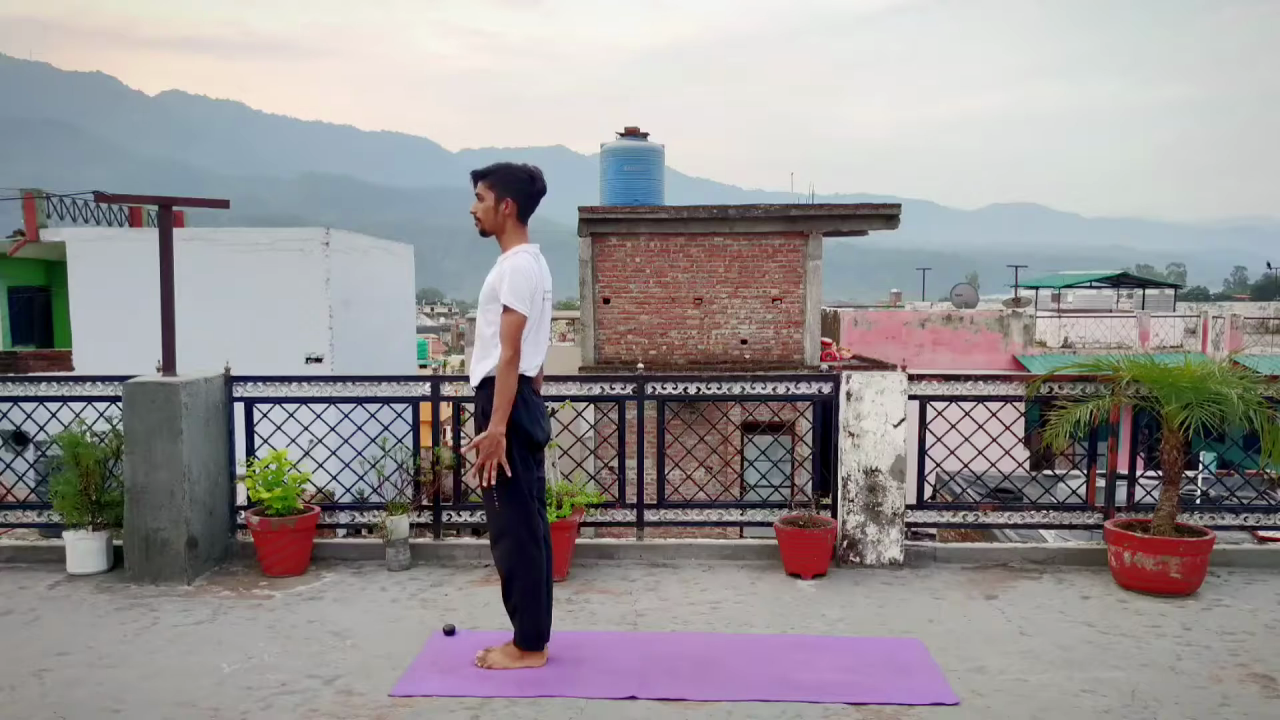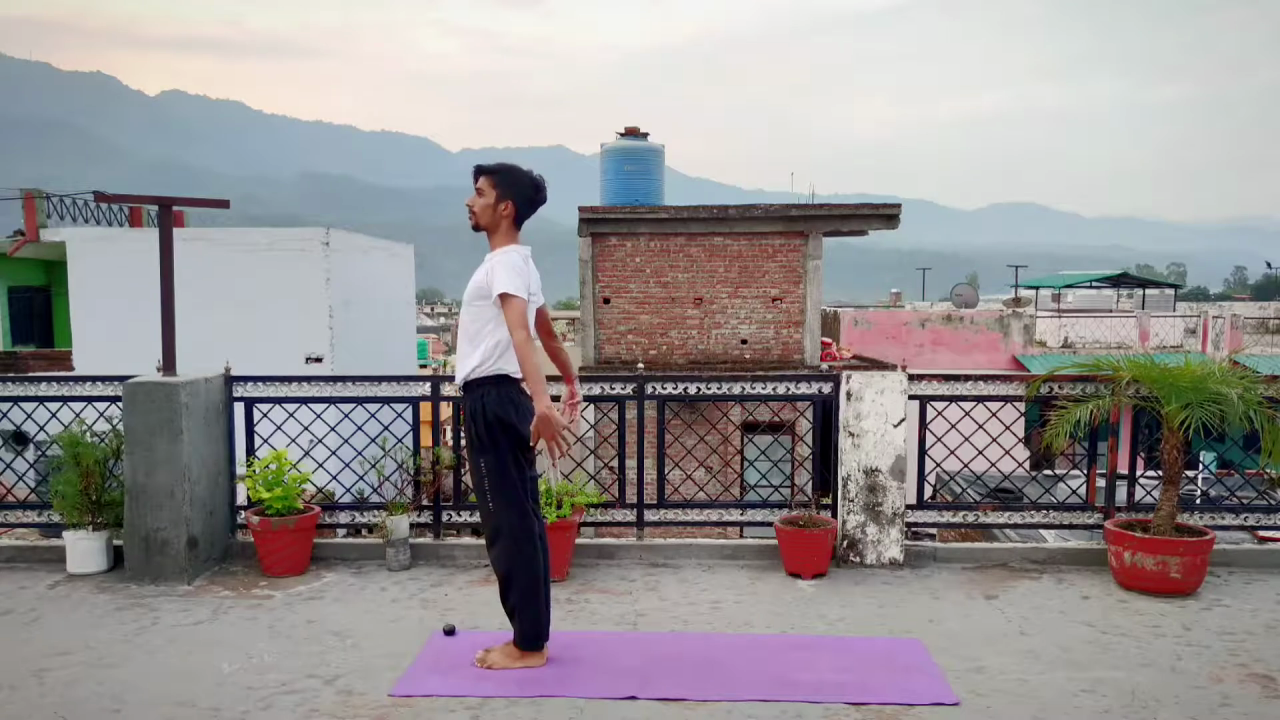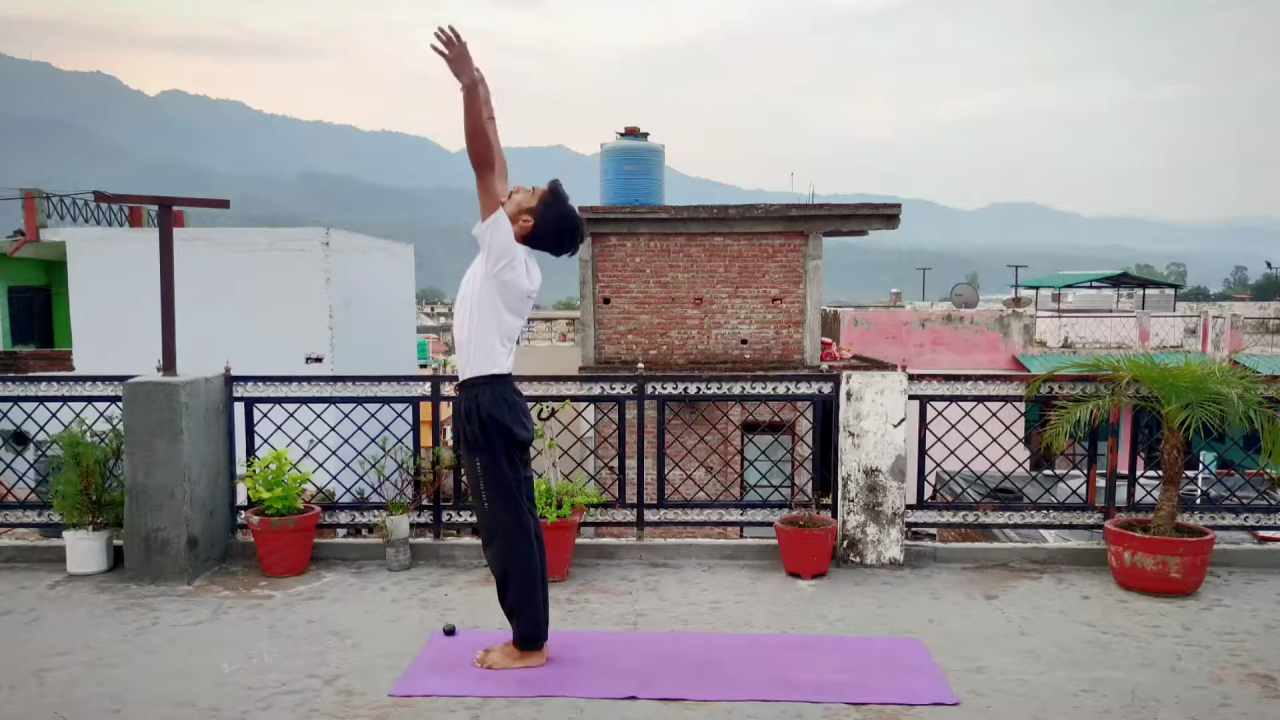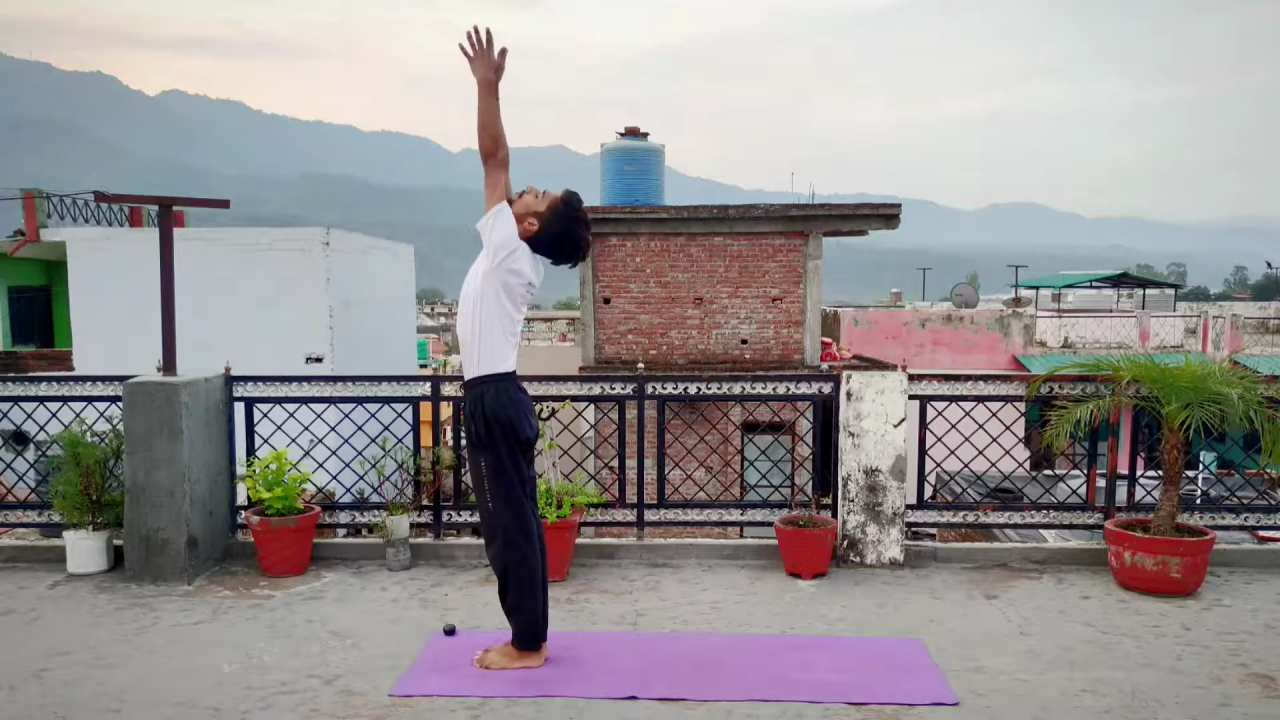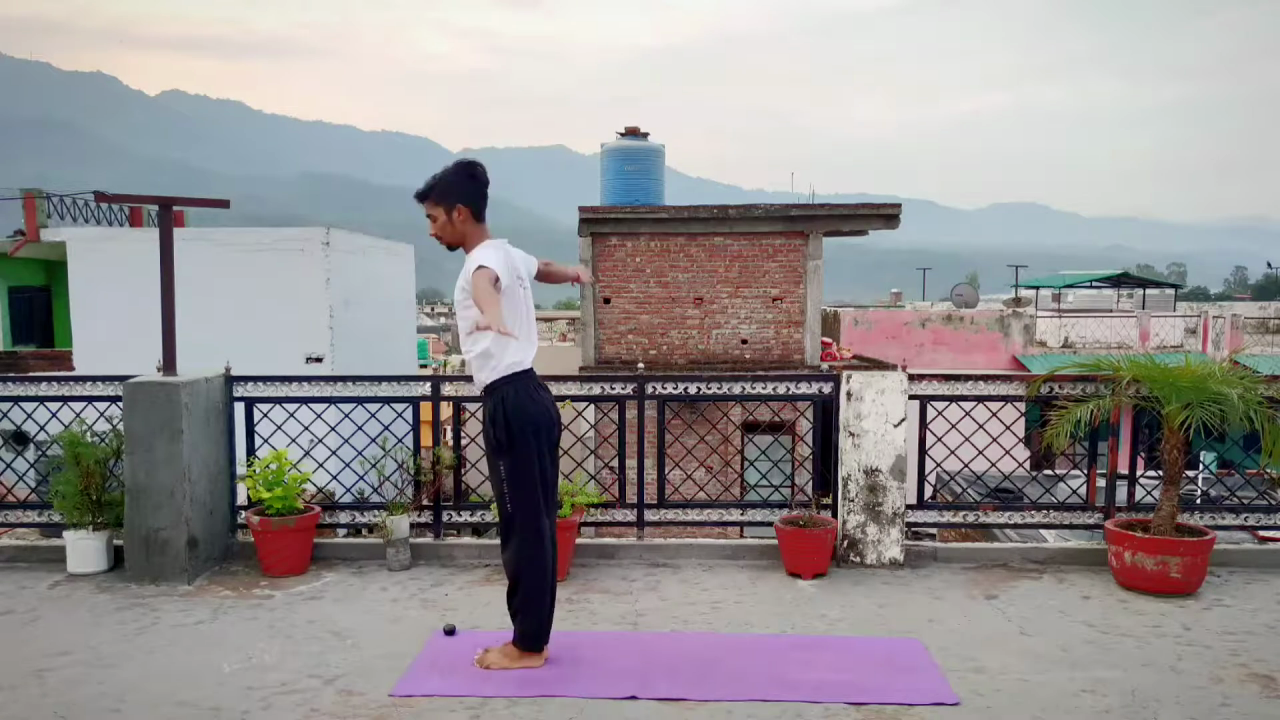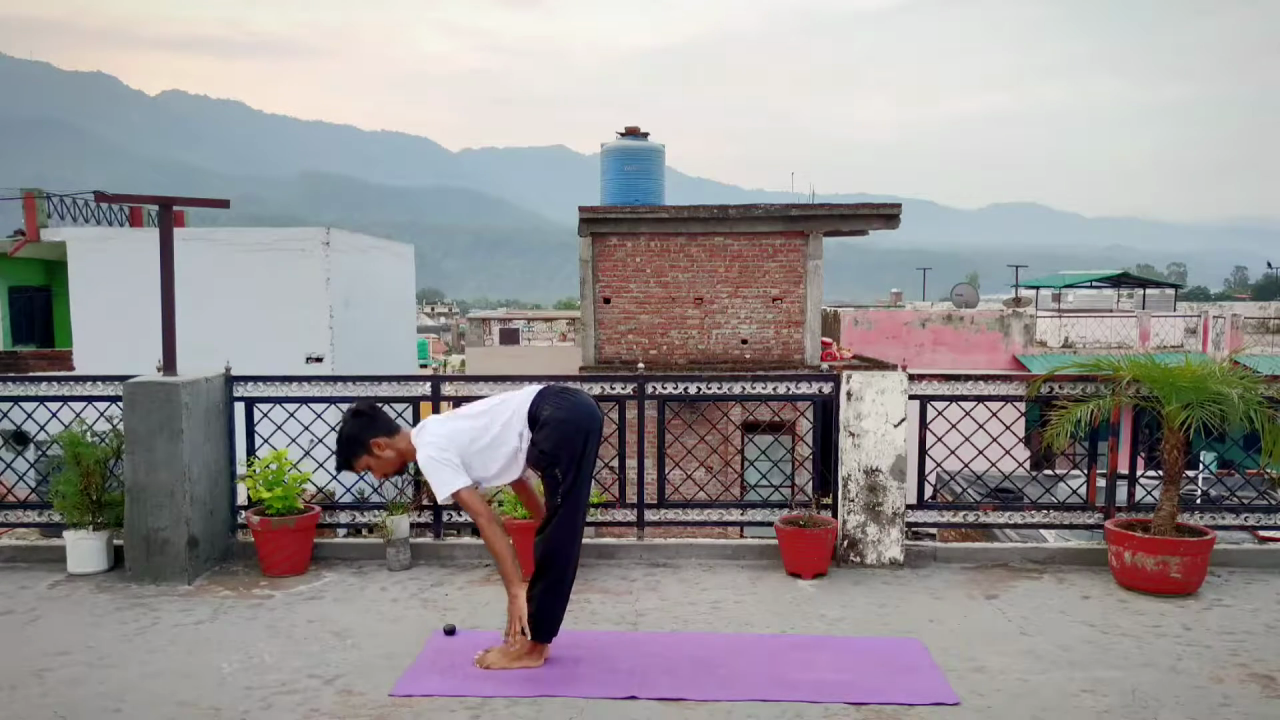
dt=0.5s
person 1, frame 1
left shoulder: (515, 266)
right shoulder: (529, 262)
left elbow: (510, 353)
left wrist: (496, 426)
left hip: (506, 404)
right hip: (520, 403)
left knee: (514, 527)
right knee: (526, 525)
left ankle: (528, 646)
right ankle: (531, 636)
person 1, frame 2
left shoulder: (504, 263)
right shoulder: (516, 263)
left elbow: (521, 334)
right elbow: (547, 331)
left wrist: (540, 400)
right wrist: (571, 381)
left hip: (492, 402)
right hip: (498, 400)
left knee: (509, 525)
right knee: (520, 523)
left ankle: (528, 645)
right ankle: (530, 636)
person 1, frame 3
left shoulder: (505, 251)
right shoulder: (518, 260)
left elbow: (485, 168)
right elbow: (493, 170)
left wrist: (470, 86)
right wrist: (481, 96)
left hip: (485, 401)
right hip: (496, 399)
left knee: (506, 525)
right knee: (514, 522)
left ankle: (528, 645)
right ankle: (530, 635)
person 1, frame 4
left shoulder: (507, 250)
right shoulder: (519, 258)
left elbow: (493, 157)
right elbow: (499, 161)
left wrist: (486, 83)
right wrist: (489, 83)
left hip: (490, 400)
right hip: (500, 397)
left knee: (508, 525)
right knee: (515, 523)
left ankle: (527, 646)
right ankle: (529, 636)
person 1, frame 5
left shoulder: (482, 259)
right shoulder: (507, 253)
left elbow: (487, 288)
right elbow: (546, 267)
left wrist: (488, 315)
right wrist: (578, 274)
left hip: (510, 400)
right hip: (521, 399)
left knee: (525, 530)
right knee: (532, 527)
left ankle: (528, 646)
right ankle: (530, 638)
person 1, frame 6
left shoulder: (430, 450)
right shoulder: (436, 432)
left elbow: (485, 520)
right elbow: (514, 474)
left wrist: (516, 590)
right wrist: (543, 510)
left hip: (562, 420)
right hip: (571, 411)
left knee: (556, 535)
right knee: (556, 533)
left ankle: (532, 645)
right ankle: (534, 638)
